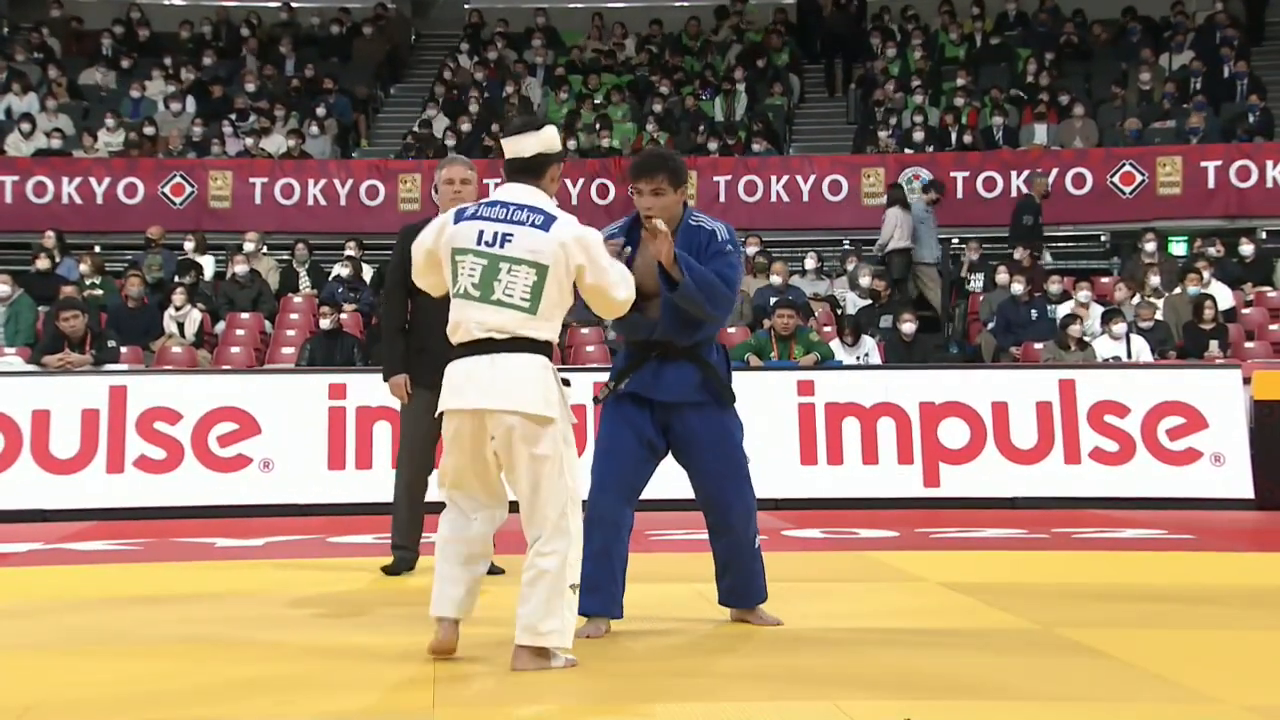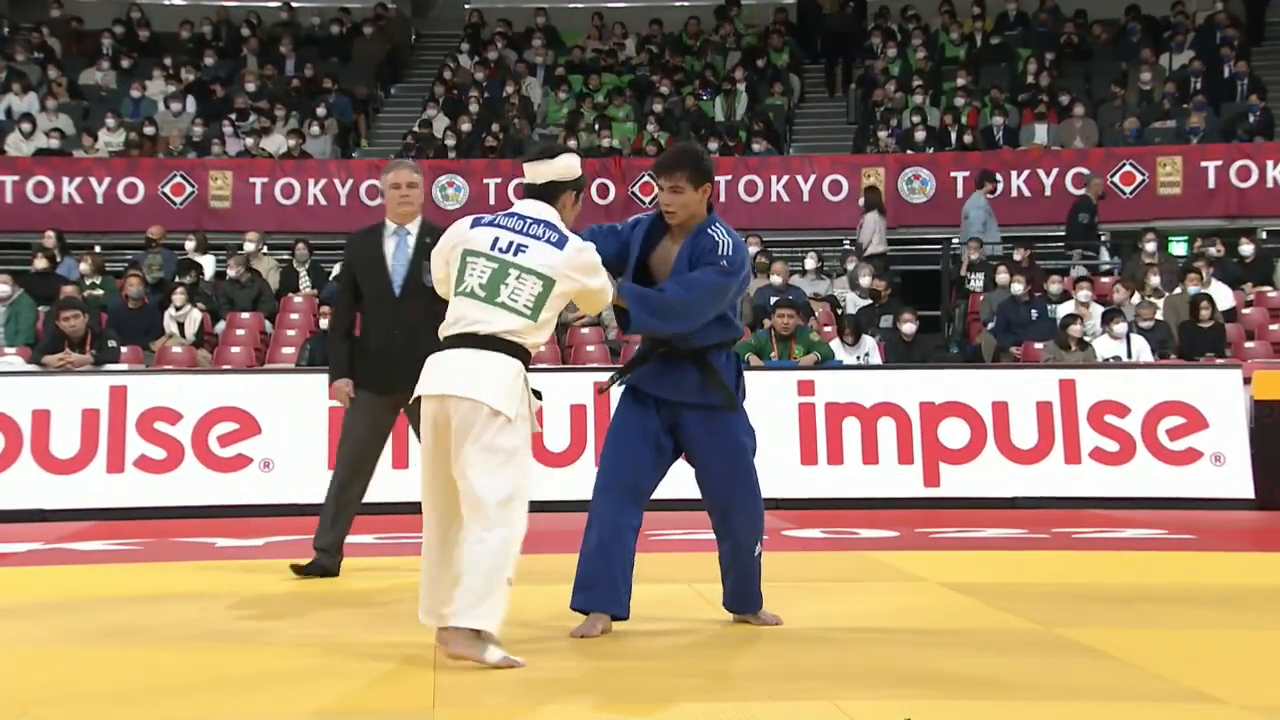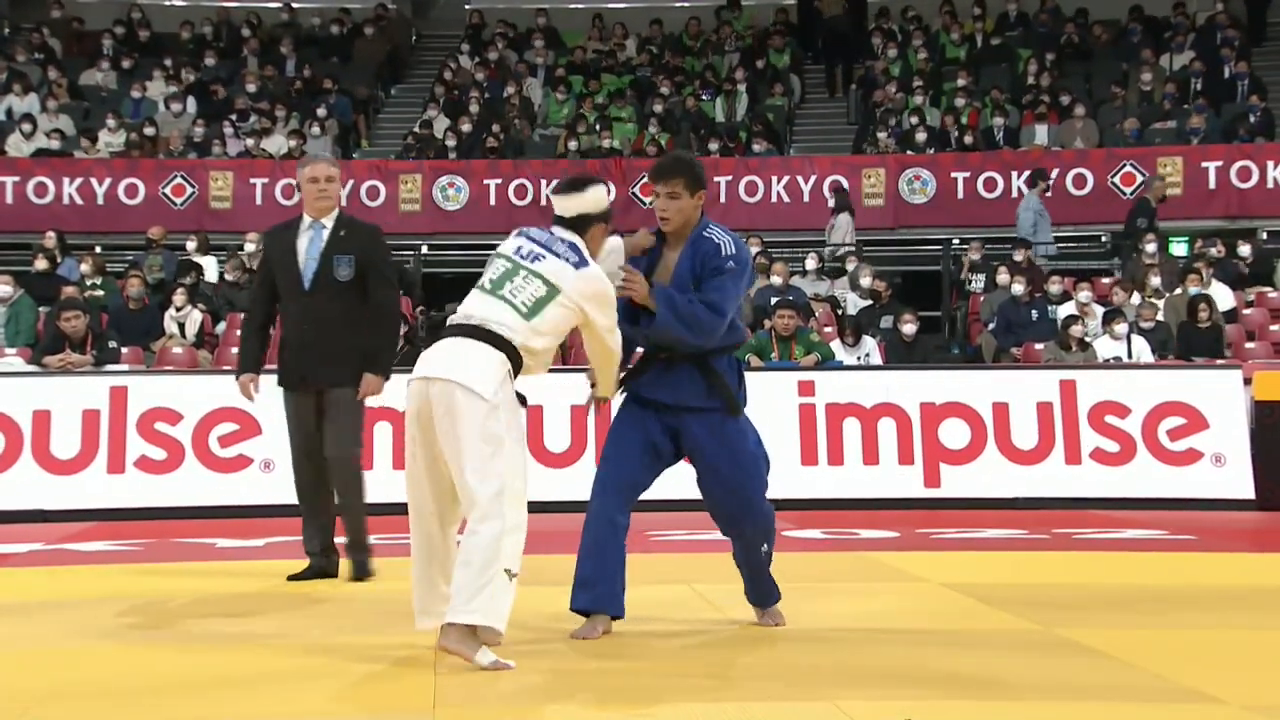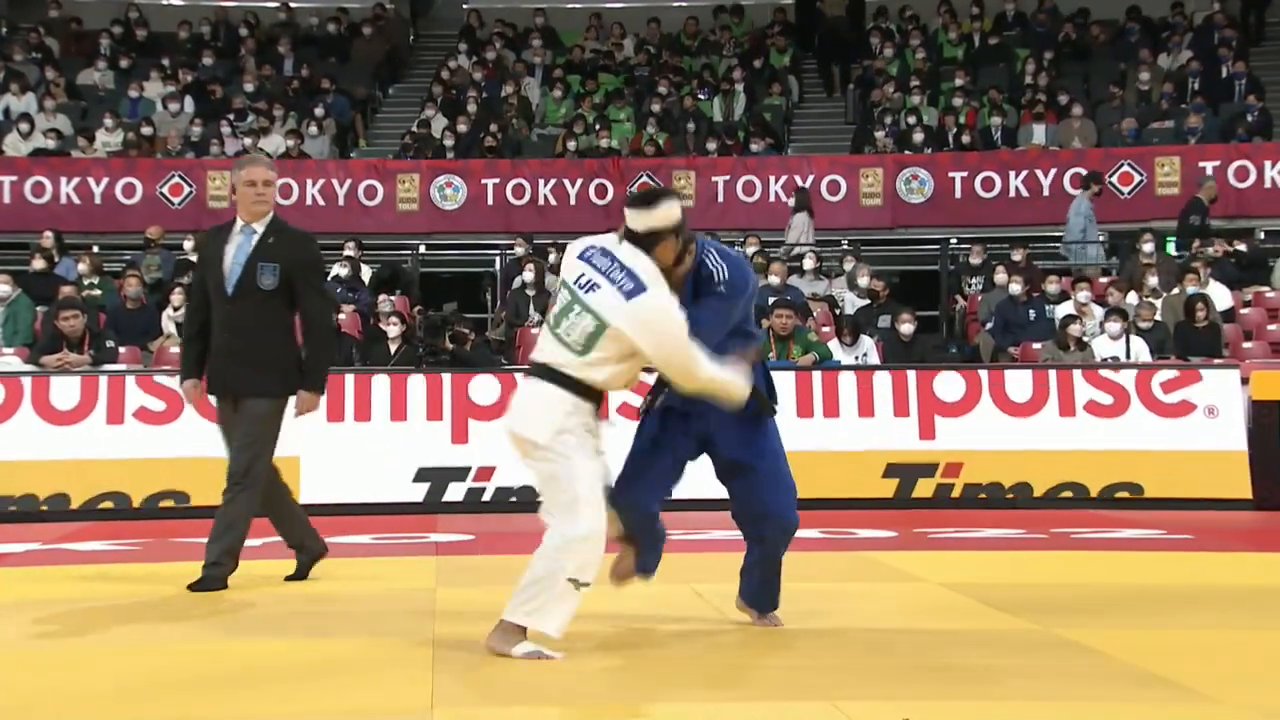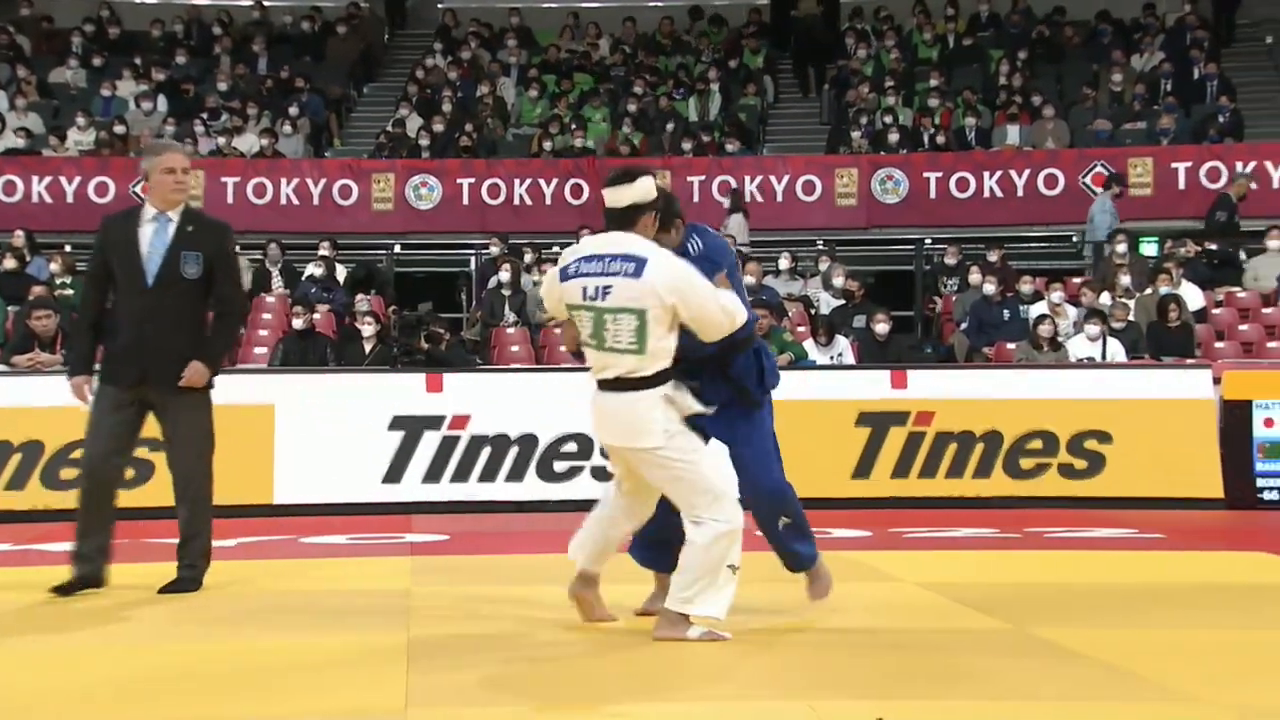
dt=0.4s
person 1, frame 1
left shoulder: (454, 222)
right shoulder: (569, 231)
left elbow: (425, 276)
right elbow: (616, 300)
right wrist: (594, 252)
left hip: (464, 377)
right hip: (525, 381)
left knee: (467, 507)
right knee: (552, 518)
left ankle: (447, 620)
right ankle: (535, 642)
person 1, frame 2
left shoulder: (470, 227)
right shoulder: (576, 251)
left elbow: (441, 278)
right elbow: (596, 298)
left hip: (442, 370)
right hip: (494, 379)
left knee: (444, 507)
right knee: (495, 511)
left ankle: (450, 619)
right ankle: (467, 632)
person 1, frame 3
left shoulder: (527, 237)
right shoulder: (596, 282)
right elbow: (604, 358)
left wrist: (616, 249)
right wrist: (607, 392)
left hip: (434, 365)
right hip: (479, 377)
left knee: (437, 509)
right knee: (497, 509)
left ankle: (450, 620)
right ankle: (468, 627)
person 1, frame 4
left shoulder: (584, 251)
right shoulder: (656, 304)
right elbow: (689, 373)
right wrist: (736, 383)
left hip: (534, 402)
right hip: (561, 416)
right knee: (578, 527)
right ankle: (512, 630)
person 1, frame 5
left shoulder: (567, 265)
right shoulder: (665, 269)
left elbow: (555, 304)
right elbow: (718, 322)
right wrist: (726, 295)
left hip: (608, 407)
right hip: (648, 413)
left knee: (632, 493)
right knee: (718, 512)
left ankle: (585, 575)
right ankle: (677, 616)
person 2, frame 1
left shoulder: (712, 237)
right shoulder: (617, 236)
left elbow: (719, 302)
left wrist: (673, 260)
left hip: (696, 378)
right hip: (636, 378)
left knee: (731, 496)
right knee: (608, 496)
left ankle: (745, 600)
right ankle: (599, 609)
person 2, frame 2
left shoulder: (726, 250)
right shoulder: (647, 228)
left elbow: (680, 308)
right elbow: (597, 246)
left wrist: (616, 293)
left hip: (708, 384)
right hip: (651, 377)
left knee: (737, 501)
right knee: (616, 492)
left ankle: (745, 603)
right ankle: (601, 608)
person 2, frame 3
left shoulder: (726, 252)
right shoulder: (642, 249)
left elbow: (710, 323)
right elbow: (622, 315)
left wrist: (652, 296)
left hip: (711, 390)
right hip: (651, 385)
left knee: (746, 504)
right knee: (609, 495)
left ankle: (763, 598)
right ankle: (601, 609)
person 2, frame 4
left shoulder: (728, 272)
left elbow: (700, 345)
right hip: (678, 398)
left knee: (774, 513)
right knee: (632, 498)
left ankle: (756, 599)
right ankle: (640, 548)
person 2, frame 5
left shoulder: (705, 249)
left hip: (735, 375)
right hip: (688, 377)
left knee: (759, 480)
left ankle: (807, 560)
right ankle: (663, 582)
person 3, frame 1
right shoulder: (412, 238)
right elbow: (393, 308)
right wrist: (394, 366)
right hip: (424, 369)
right knee: (413, 461)
right ankle: (403, 549)
person 3, frame 2
right shoulder: (358, 243)
right elbow: (342, 312)
right wrist: (339, 372)
right hip: (372, 376)
right knee: (350, 465)
right ankle: (326, 555)
person 3, frame 3
left shoulder: (365, 237)
right shoulder: (278, 238)
left elbow: (386, 308)
right elbow: (260, 307)
left wrist: (378, 366)
right wrist: (249, 364)
left hip: (345, 368)
right hip: (297, 370)
left knee: (341, 458)
right knee: (307, 466)
left ankle: (359, 548)
right ankle: (324, 555)
person 3, frame 4
left shoulder: (297, 244)
right shoulder: (213, 240)
left elbow: (318, 321)
right elbow: (197, 311)
left wrist: (313, 383)
right wrist: (191, 370)
left hip: (267, 379)
right hip: (224, 377)
left knee: (244, 473)
right knee: (254, 471)
left ankle: (219, 565)
right ankle: (307, 544)
person 3, frame 5
left shoulder: (213, 233)
right shoulder: (115, 228)
left elbow: (232, 307)
right elbow: (92, 301)
left wrist: (209, 359)
right wrist: (79, 365)
left hip: (184, 373)
right hip: (122, 372)
left knee: (192, 474)
right knee: (96, 467)
left ankle: (193, 567)
right ankle: (88, 567)
